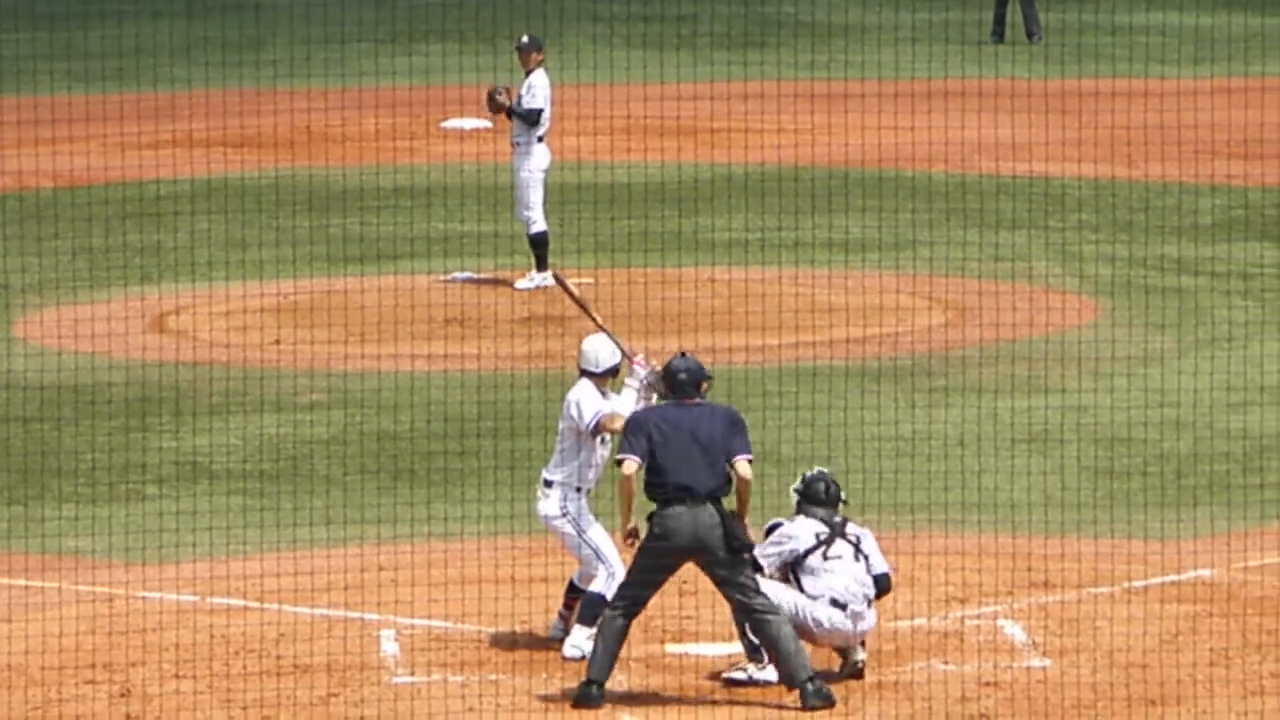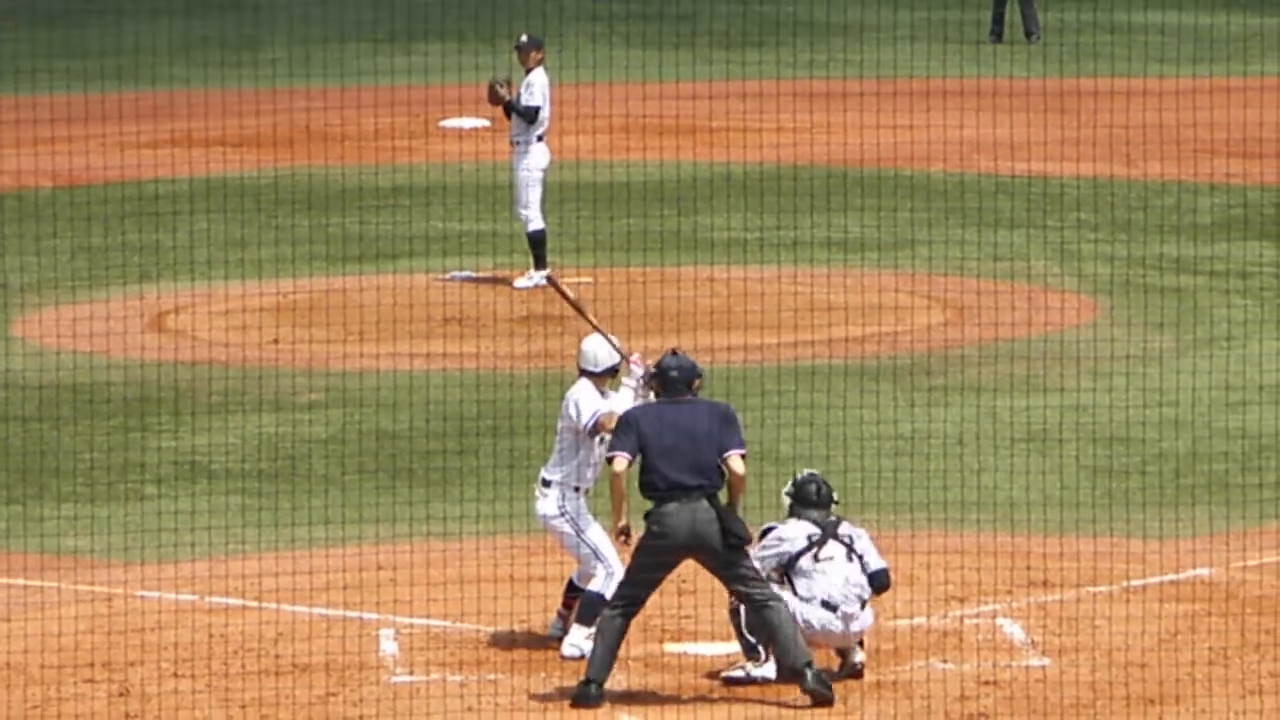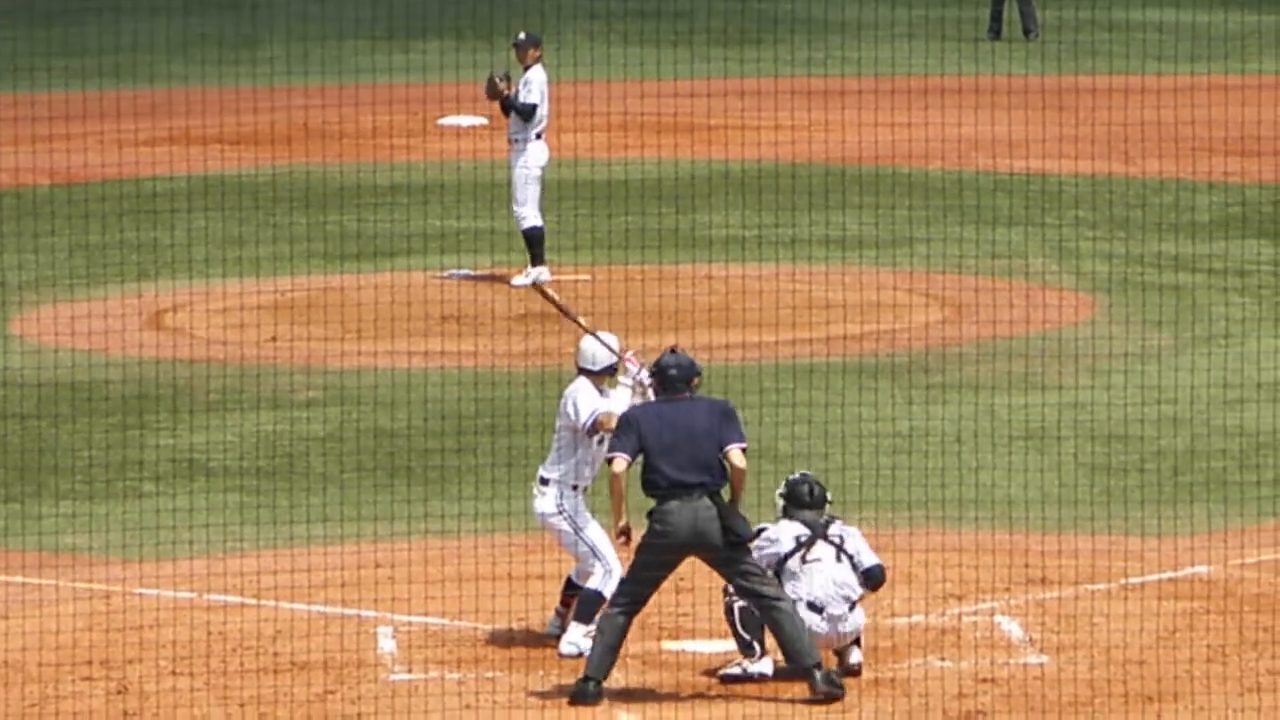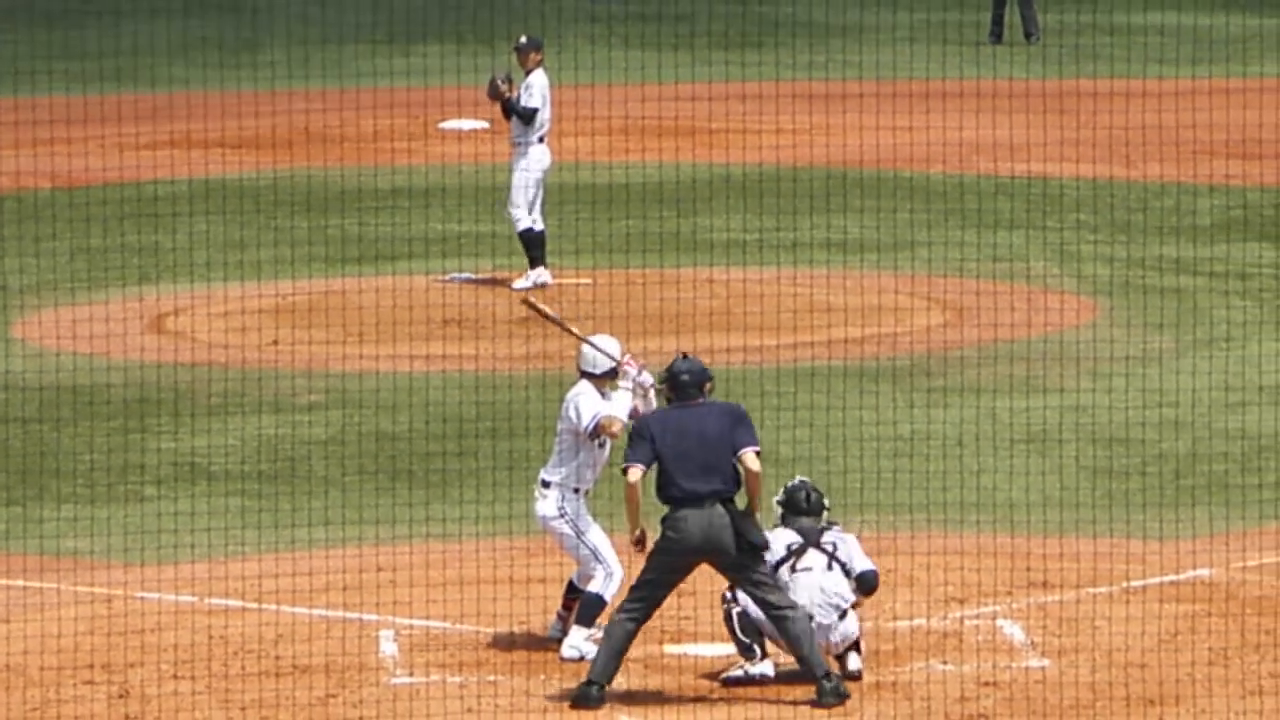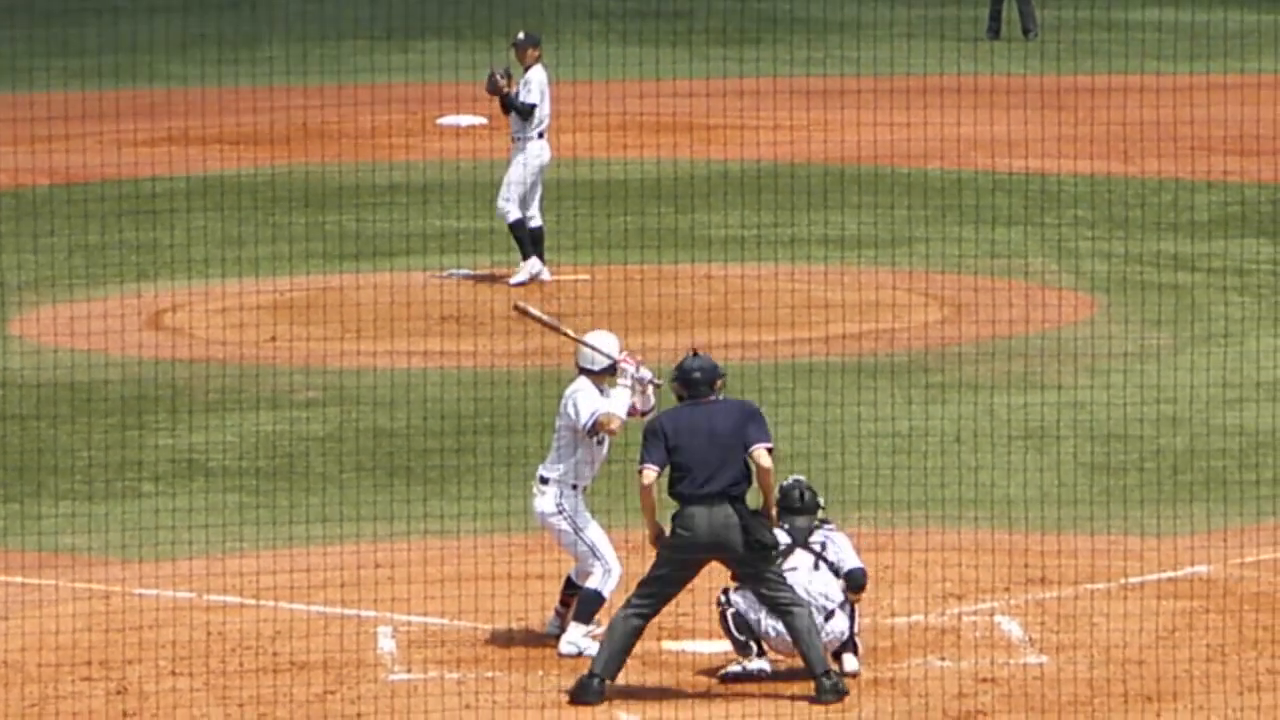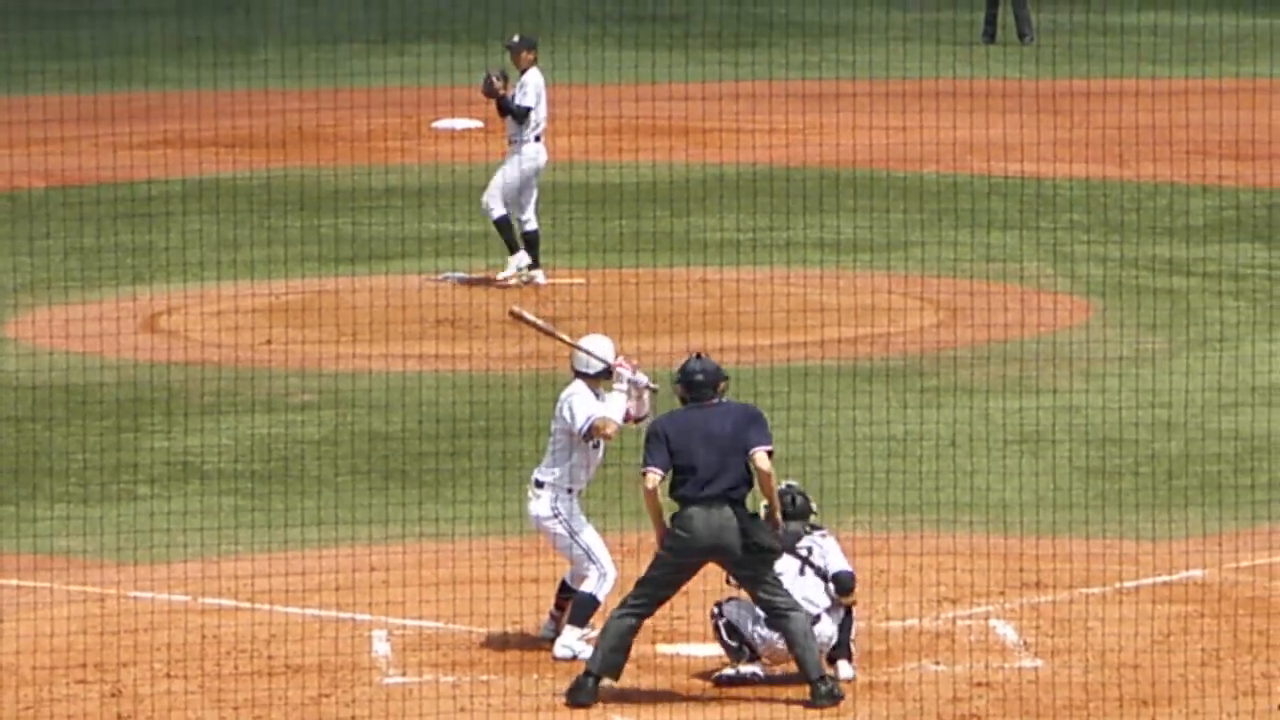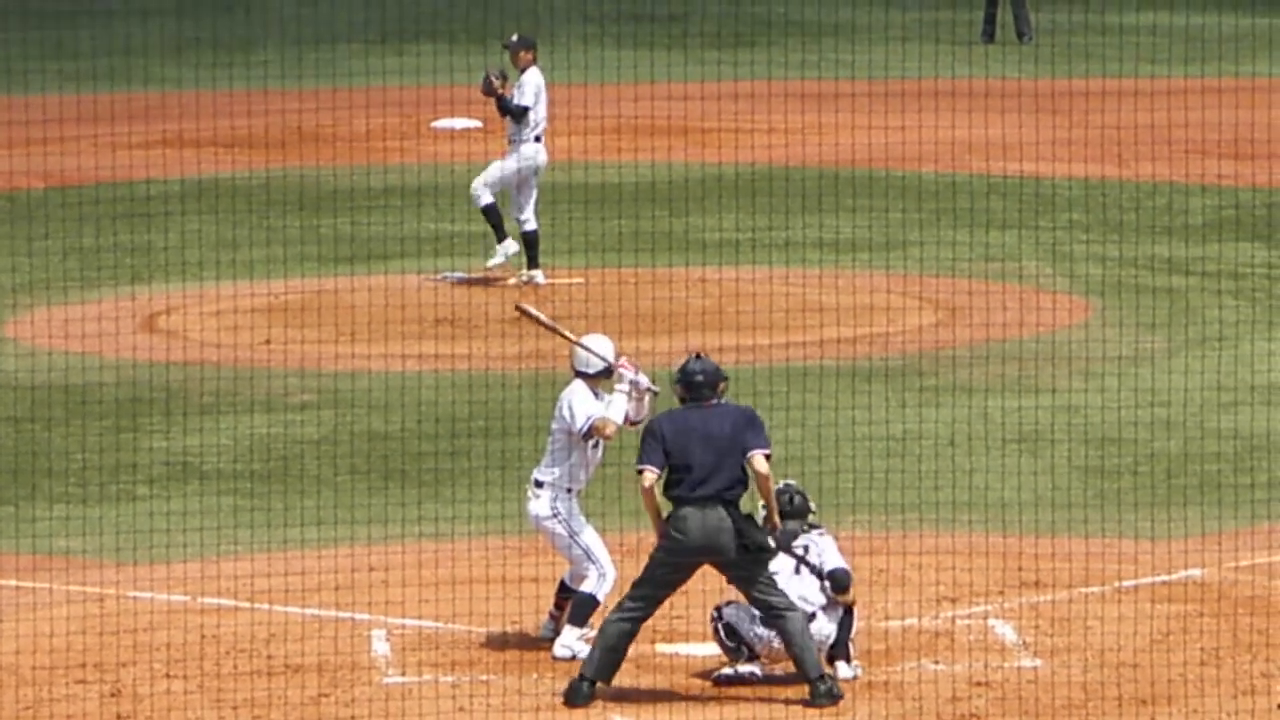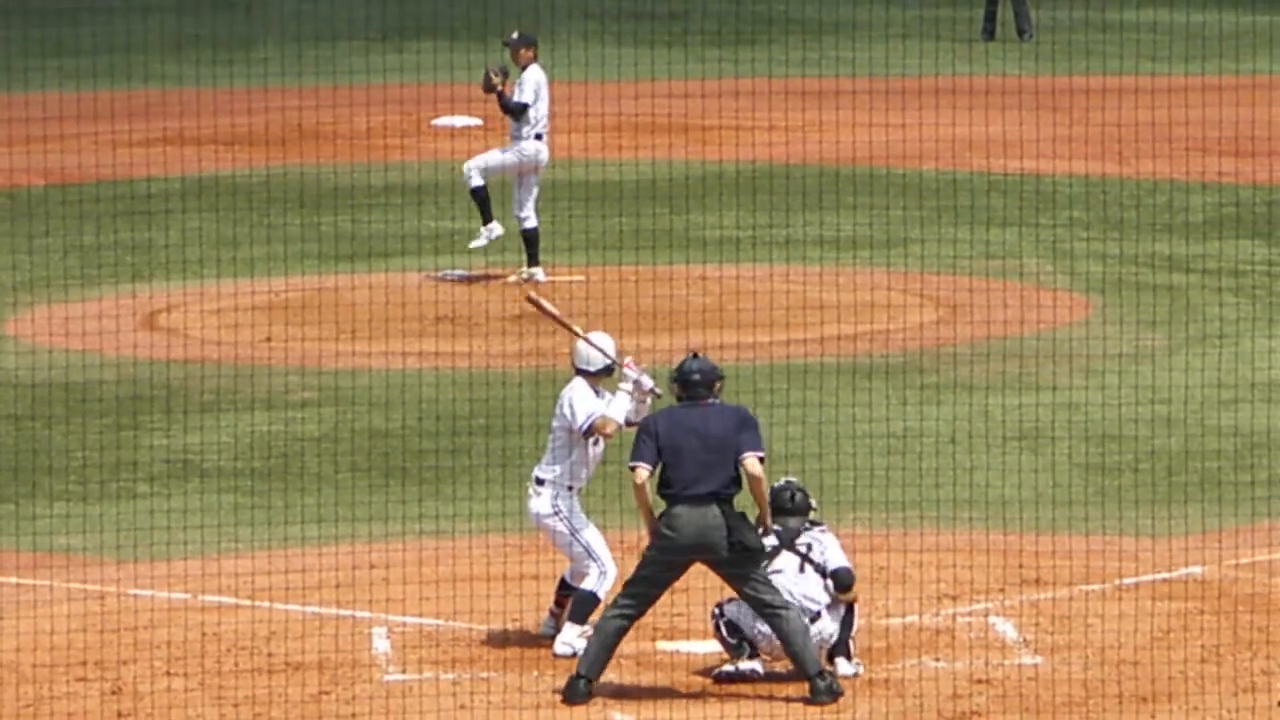
dt=0.1s
person 1, frame 1
left shoulder: (644, 419)
right shoulder: (727, 417)
left elbow: (628, 471)
right elbow: (745, 475)
left wrist: (627, 520)
right wrist: (741, 514)
left hip: (667, 523)
right hip: (713, 521)
left knee: (622, 606)
right knee: (759, 607)
left ankle: (593, 685)
right ankle: (808, 685)
person 1, frame 2
left shoulder: (636, 417)
right shoulder: (719, 413)
left elbow: (618, 469)
right elbow: (738, 470)
left wrist: (619, 517)
right wrist: (732, 509)
left hip: (664, 520)
right hip: (710, 518)
left knee: (622, 605)
right knee: (762, 598)
left ankle: (592, 686)
right ankle: (808, 674)
person 1, frame 3
left shoulder: (636, 416)
right shoulder: (719, 410)
left elbow: (617, 469)
right elbow: (738, 464)
left wrist: (619, 518)
right wrist: (734, 506)
left hip: (666, 518)
right hip: (712, 515)
left knee: (623, 603)
right knee: (768, 595)
left ankle: (591, 683)
right ankle: (817, 674)
person 1, frame 4
left shoulder: (649, 425)
right shoulder: (732, 414)
left elbow: (633, 479)
right elbow: (753, 467)
left wrist: (635, 527)
right wrist: (751, 510)
left hip: (679, 527)
right hip: (725, 522)
left knee: (634, 608)
right knee: (780, 605)
left ankle: (594, 686)
right ankle: (825, 682)
person 1, frame 5
left shoulder: (662, 423)
right shoulder: (744, 411)
left elbow: (647, 481)
right elbow: (763, 463)
left wrist: (653, 527)
right wrist: (769, 507)
left hip: (689, 523)
right hip: (736, 520)
left knee: (641, 605)
right knee: (787, 602)
left ankle: (595, 681)
right ankle: (825, 680)
person 1, frame 6
left shoulder: (664, 425)
right shoulder: (746, 414)
left elbow: (650, 484)
right elbow: (763, 466)
left wrist: (660, 528)
right wrist: (775, 509)
left hip: (687, 526)
right hip: (734, 523)
left knee: (636, 605)
right knee: (783, 607)
left ankle: (589, 681)
right ankle: (820, 684)
person 1, frame 7
left shoulder: (661, 424)
right shoulder: (743, 417)
left elbow: (647, 482)
right elbow: (761, 469)
left wrist: (660, 528)
right wrist: (773, 513)
left hip: (682, 526)
right hip: (729, 525)
left knee: (633, 608)
right knee: (779, 607)
left ankle: (585, 683)
right ankle: (819, 684)
person 1, frame 8
left shoulder: (656, 422)
right shoulder: (739, 417)
left elbow: (640, 478)
right elbow: (755, 471)
left wrist: (652, 523)
right wrist: (765, 516)
left hip: (675, 524)
right hip: (723, 524)
left knee: (626, 606)
right knee: (773, 604)
left ankle: (582, 680)
right ankle: (819, 681)
person 2, frame 1
left shoulder: (600, 396)
right shoulder: (583, 396)
right elbow: (615, 425)
left wrist: (644, 390)
right wrist: (632, 384)
left hip: (567, 498)
right hip: (563, 500)
left knee: (595, 561)
right knee: (610, 570)
left ankle: (565, 624)
right ankle: (577, 642)
person 2, frame 2
left shoulder: (599, 395)
right shoulder: (582, 395)
right elbow: (612, 424)
left wrist: (640, 388)
right wrist: (629, 383)
left hip: (565, 498)
right hip: (562, 499)
left knee: (593, 561)
right knee: (609, 569)
left ankle: (564, 623)
right ankle: (575, 640)
person 2, frame 3
left shoulder: (598, 393)
right shoulder: (581, 394)
right elbow: (611, 424)
left wrist: (640, 386)
right wrist: (626, 382)
left hip: (563, 495)
right hip: (560, 498)
left knee: (591, 559)
right knee: (607, 567)
left ankle: (561, 621)
right ankle: (574, 639)
person 2, frame 4
left shoulder: (601, 395)
right shoulder: (583, 397)
left elbow: (643, 411)
right elbow: (613, 428)
left wrist: (643, 388)
right wrist: (626, 385)
left hip: (566, 499)
right hip: (561, 501)
left knee: (593, 562)
right knee: (609, 570)
left ankle: (564, 624)
right ankle: (575, 642)
person 2, frame 5
left shoulder: (599, 392)
right shoulder: (581, 394)
left elbow: (642, 409)
right elbow: (611, 426)
left wrist: (642, 384)
right wrist: (624, 383)
left hip: (564, 495)
right hip: (559, 497)
left knee: (591, 559)
right knee: (606, 567)
left ankle: (561, 621)
right ankle: (573, 639)
person 2, frame 6
left shoulder: (595, 396)
right shoulder: (577, 397)
left elbow: (637, 414)
right elbow: (607, 430)
left wrist: (638, 389)
right wrist: (620, 387)
left hip: (559, 499)
right hip: (554, 501)
left knee: (586, 562)
right knee: (602, 571)
left ankle: (556, 624)
right ankle: (568, 642)
person 2, frame 7
left shoulder: (594, 396)
right shoulder: (577, 397)
left elbow: (635, 417)
right elbow: (607, 430)
left wrist: (639, 392)
right wrist: (622, 388)
left hip: (558, 499)
right hip: (554, 501)
left knee: (585, 562)
right knee: (601, 571)
left ankle: (555, 624)
right ankle: (568, 642)
person 2, frame 8
left shoulder: (596, 395)
right shoulder: (577, 394)
left elbow: (634, 419)
right elbow: (607, 428)
left wrist: (641, 393)
right wrist: (625, 387)
left hip: (559, 496)
right hip: (554, 498)
left knee: (586, 559)
right knee: (602, 568)
left ankle: (556, 621)
right ankle: (568, 639)
person 3, frame 1
left shoulder: (537, 80)
right shoulder: (530, 80)
left elbow: (534, 118)
left wrist: (508, 108)
right wrist: (507, 108)
left hip: (531, 152)
right hip: (525, 152)
left knee: (533, 213)
right knee: (527, 213)
left ankle: (542, 273)
right ankle: (540, 270)
person 3, frame 2
left shoulder: (536, 79)
right shoulder: (530, 79)
left elbow: (530, 116)
right elbow: (515, 115)
left wrist: (508, 101)
right wrist: (506, 101)
left hip: (530, 152)
right hip: (525, 151)
left knee: (528, 212)
right knee: (531, 211)
left ankle: (541, 271)
right ankle: (540, 269)
person 3, frame 3
left shoulder: (535, 76)
right shoulder: (529, 77)
left elbow: (527, 113)
right elbow: (511, 112)
left wrist: (506, 96)
right wrist: (503, 96)
left hip: (529, 149)
right hip: (524, 149)
left knee: (524, 209)
right knee: (529, 209)
left ankle: (537, 267)
right ankle: (539, 267)
person 3, frame 4
left shoulder: (536, 80)
right shoulder: (531, 81)
left elbow: (527, 117)
right elbow: (511, 115)
left wrist: (508, 98)
right wrist: (505, 98)
left hip: (530, 153)
right hip: (530, 153)
left knee: (517, 211)
right knee: (532, 213)
left ankle: (536, 269)
right ankle: (540, 271)
person 3, frame 5
left shoulder: (534, 76)
right shoulder: (530, 76)
left elbow: (526, 112)
right elbow: (510, 111)
left wrist: (506, 93)
right wrist: (503, 93)
left hip: (529, 148)
right hip: (529, 148)
left knee: (506, 204)
right knee: (530, 209)
left ankle: (530, 260)
right ankle: (539, 266)
person 3, frame 6
left shoulder: (530, 79)
right shoulder: (528, 79)
left elbow: (520, 116)
right elbow: (505, 113)
left wrist: (501, 95)
right wrist: (501, 96)
left hip: (526, 151)
right hip: (530, 151)
left knee: (492, 200)
right knee: (526, 212)
left ankle: (517, 254)
right ankle: (534, 270)
person 3, frame 7
left shoulder: (529, 79)
right shoulder: (529, 79)
left elbow: (518, 116)
right elbow: (506, 112)
left wrist: (499, 94)
right wrist: (500, 95)
left hip: (524, 151)
right hip: (530, 151)
left knee: (479, 187)
right knee: (525, 213)
left ankle: (504, 243)
right ankle: (533, 270)
person 3, frame 8
left shoulder: (531, 76)
right shoulder: (534, 75)
left elbow: (517, 112)
right elbow: (509, 110)
left wrist: (499, 91)
right wrist: (502, 91)
left hip: (526, 147)
right hip: (534, 148)
left knee: (472, 169)
right knee: (525, 210)
left ankle: (490, 224)
right ankle: (534, 268)
person 4, frame 1
left shoulder: (796, 528)
right shoulder: (859, 533)
left elbow: (753, 567)
right elbow: (883, 585)
left hip: (824, 622)
right hip: (860, 626)
left ankle: (760, 665)
right ankle: (851, 651)
person 4, frame 2
left shoulder: (788, 531)
right shoulder: (853, 532)
right elbow: (881, 581)
left hip: (817, 625)
right hip: (856, 627)
left ankle: (759, 662)
right ankle: (852, 652)
person 4, frame 3
left shoulder: (780, 531)
right shoulder: (846, 531)
right elbow: (876, 577)
left hip: (808, 626)
right hip: (847, 628)
left knee: (737, 589)
left ankle: (755, 659)
right ankle: (850, 651)
person 4, frame 4
left shoulder: (774, 539)
right shoulder: (842, 538)
right elbow: (869, 582)
right wrist: (855, 597)
right hip: (841, 635)
left knee: (733, 596)
left ankle: (756, 662)
right ankle: (851, 657)
person 4, frame 5
right shoulder: (833, 536)
right elbow: (858, 581)
right wrist: (849, 595)
left hip: (784, 636)
right hip: (831, 634)
left knee: (728, 598)
right knee: (846, 602)
left ankle: (753, 658)
right ankle: (848, 656)
person 4, frame 6
right shoulder: (823, 541)
left elbow: (735, 580)
right elbow: (845, 583)
right wrist: (845, 599)
left hip: (772, 642)
right hip: (820, 637)
left knee: (722, 610)
right knee: (843, 606)
left ankle: (748, 662)
right ankle: (843, 662)
person 4, frame 7
right shoulder: (821, 540)
right elbow: (841, 581)
right wrist: (843, 598)
left hip: (770, 642)
right hip: (817, 635)
left knee: (722, 613)
right knee: (844, 605)
left ankle: (746, 662)
right ankle: (842, 662)
person 4, frame 8
right shoulder: (823, 537)
right elbow: (845, 581)
right wrist: (843, 596)
left hip: (772, 639)
right hip: (821, 637)
left knee: (722, 612)
right knee: (845, 602)
left ankle: (746, 659)
right ankle: (842, 659)
